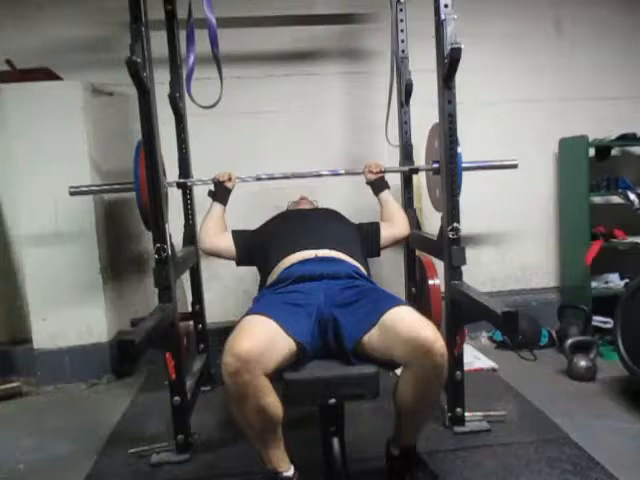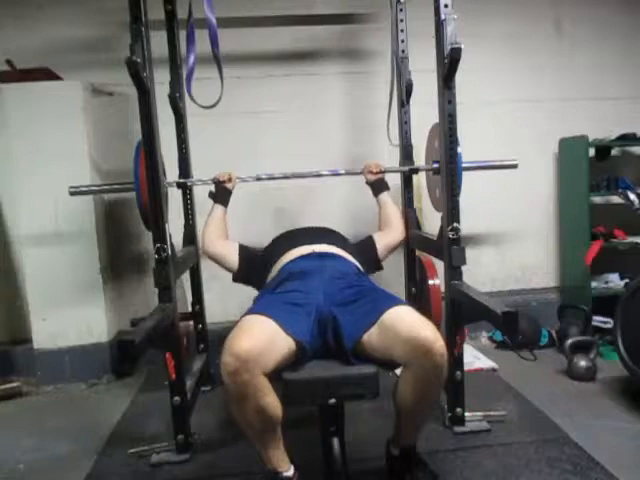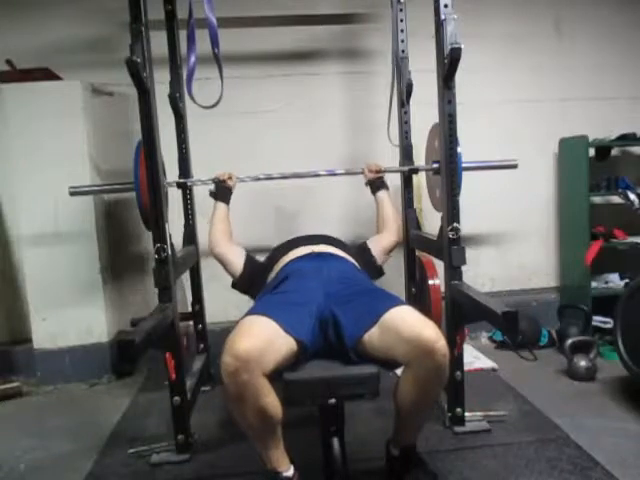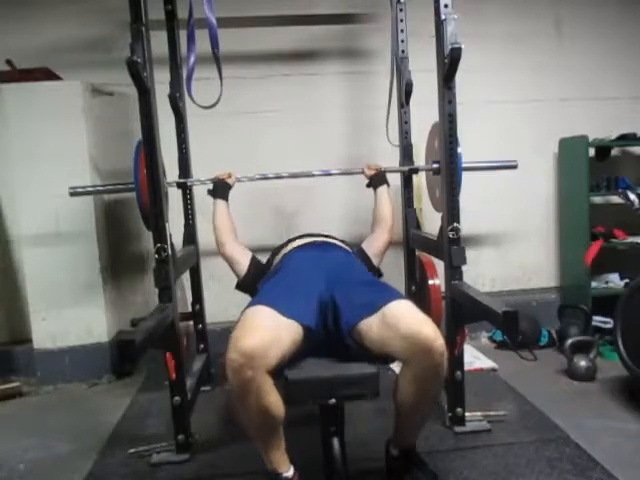
dt=0.4s
person 1, frame 1
left shoulder: (344, 222)
right shoulder: (271, 229)
left elbow: (400, 228)
right elbow: (209, 241)
left wrist: (380, 186)
right wrist: (221, 195)
left hip: (352, 288)
right hip: (291, 291)
left knee: (431, 348)
right knee: (239, 359)
left ankle: (402, 450)
person 1, frame 2
left shoulder: (351, 250)
right shoulder: (267, 258)
left elbow: (394, 233)
right elbow: (213, 245)
left wrist: (380, 186)
right wrist: (222, 197)
left hip: (351, 285)
right hip: (289, 289)
left knee: (431, 348)
right knee: (238, 359)
left ankle: (402, 451)
person 1, frame 3
left shoulder: (354, 259)
right shoulder: (265, 271)
left elbow: (390, 235)
right elbow: (221, 246)
left wrist: (379, 187)
right wrist: (222, 196)
left knee: (433, 348)
right knee: (238, 360)
left ankle: (401, 450)
person 1, frame 4
left shoulder: (358, 261)
right shoulder: (266, 274)
left elbow: (382, 233)
right elbow: (228, 244)
left wrist: (380, 184)
right wrist: (221, 195)
left knee: (430, 346)
right knee: (243, 357)
left ankle: (402, 451)
